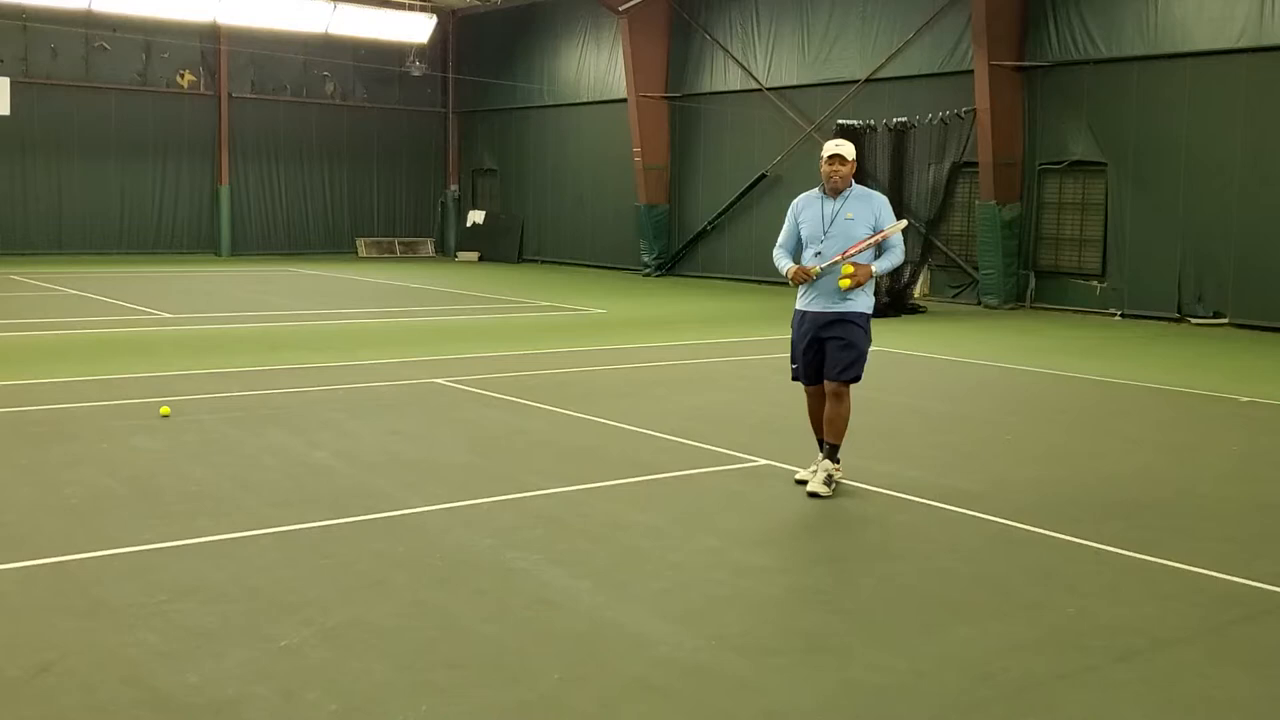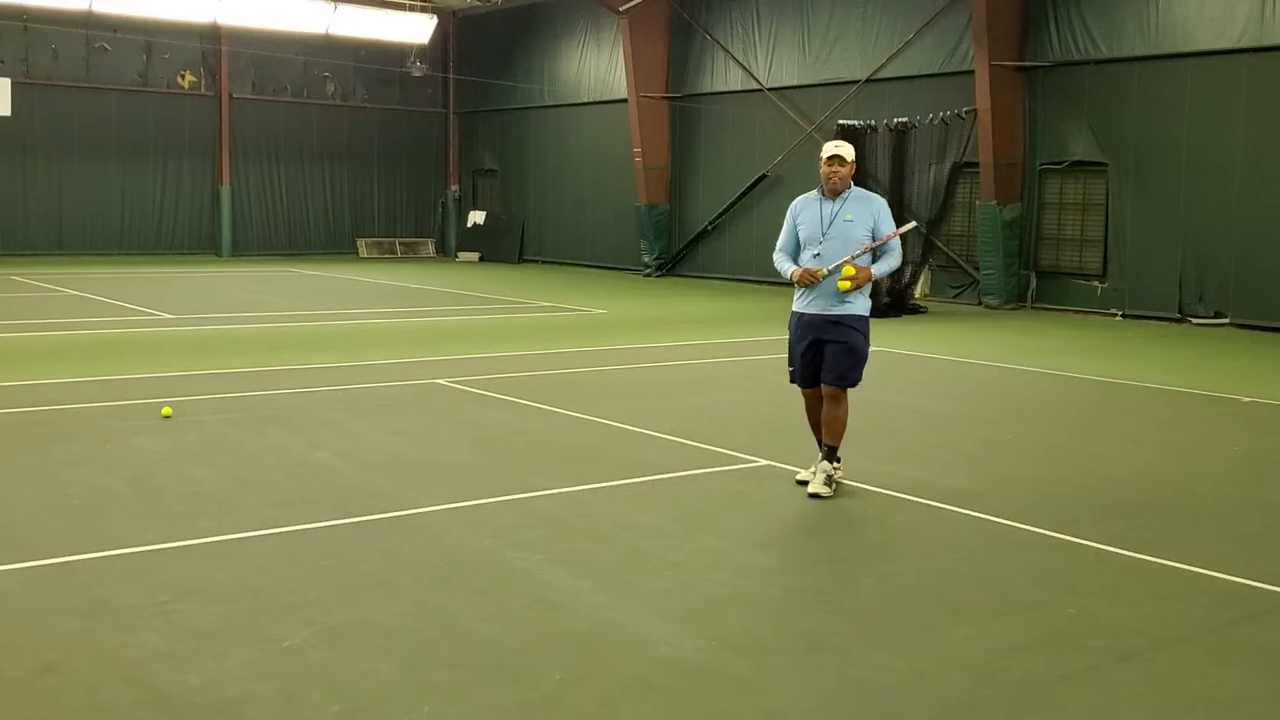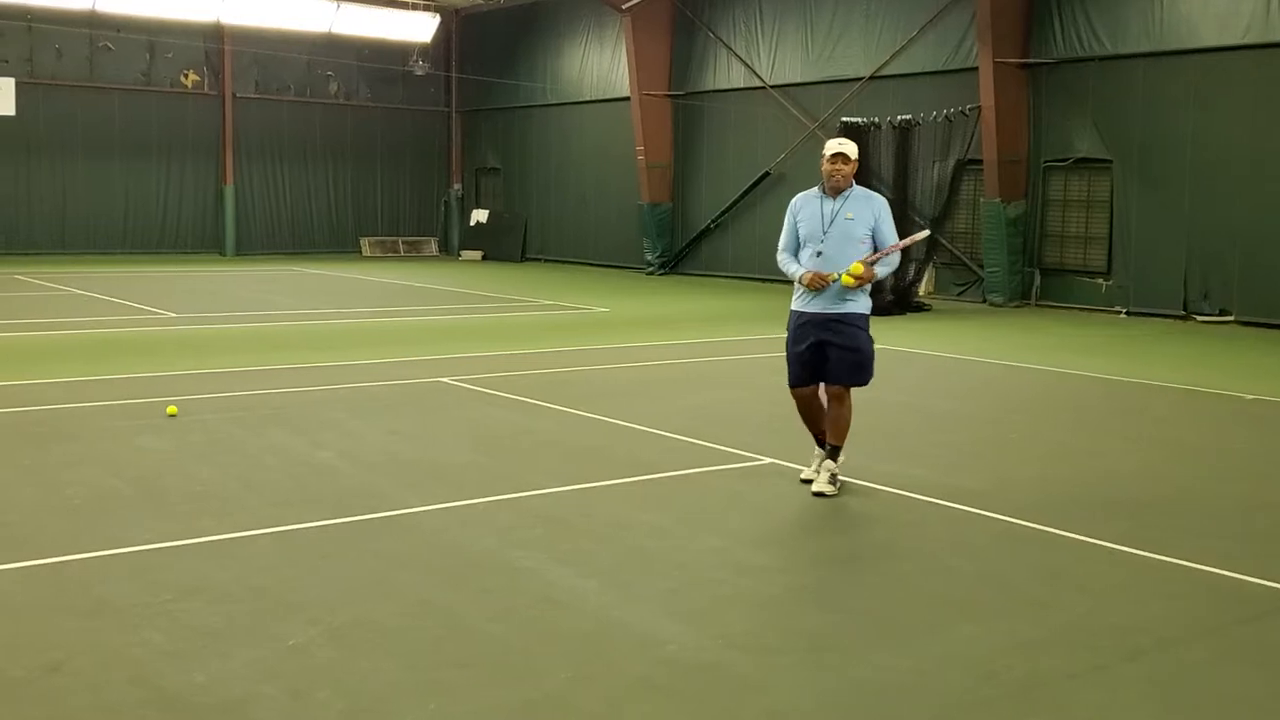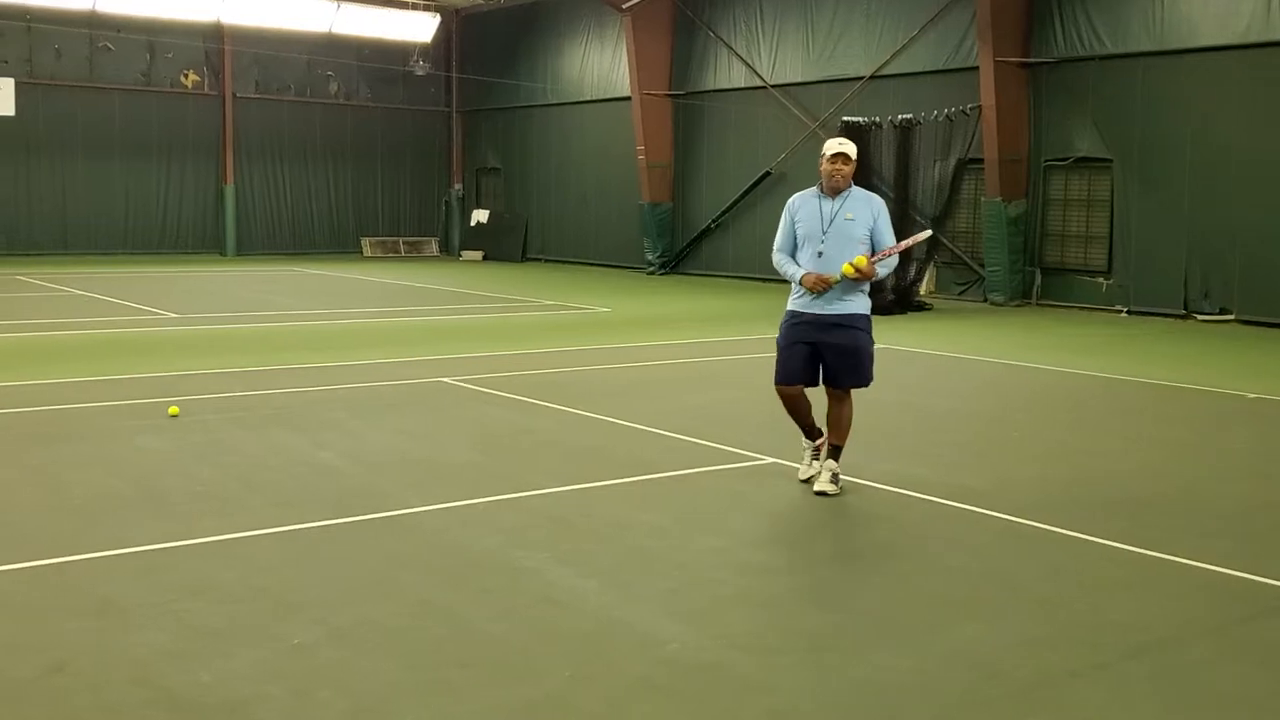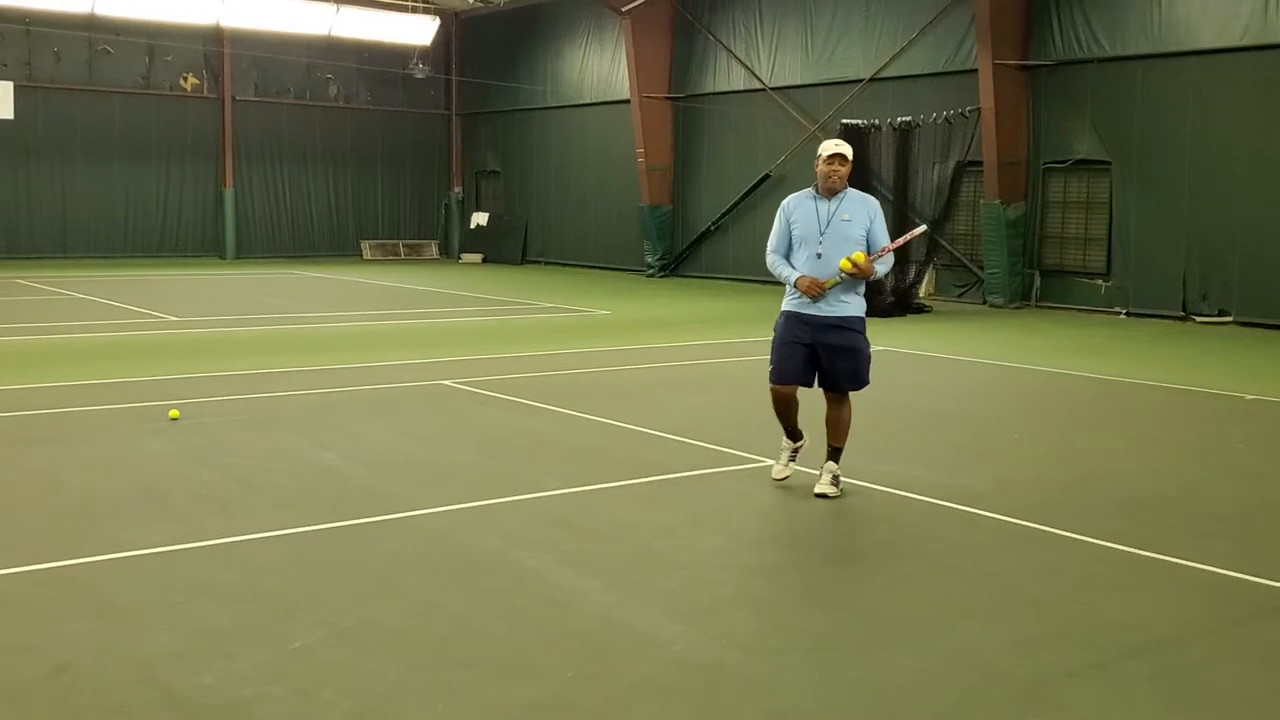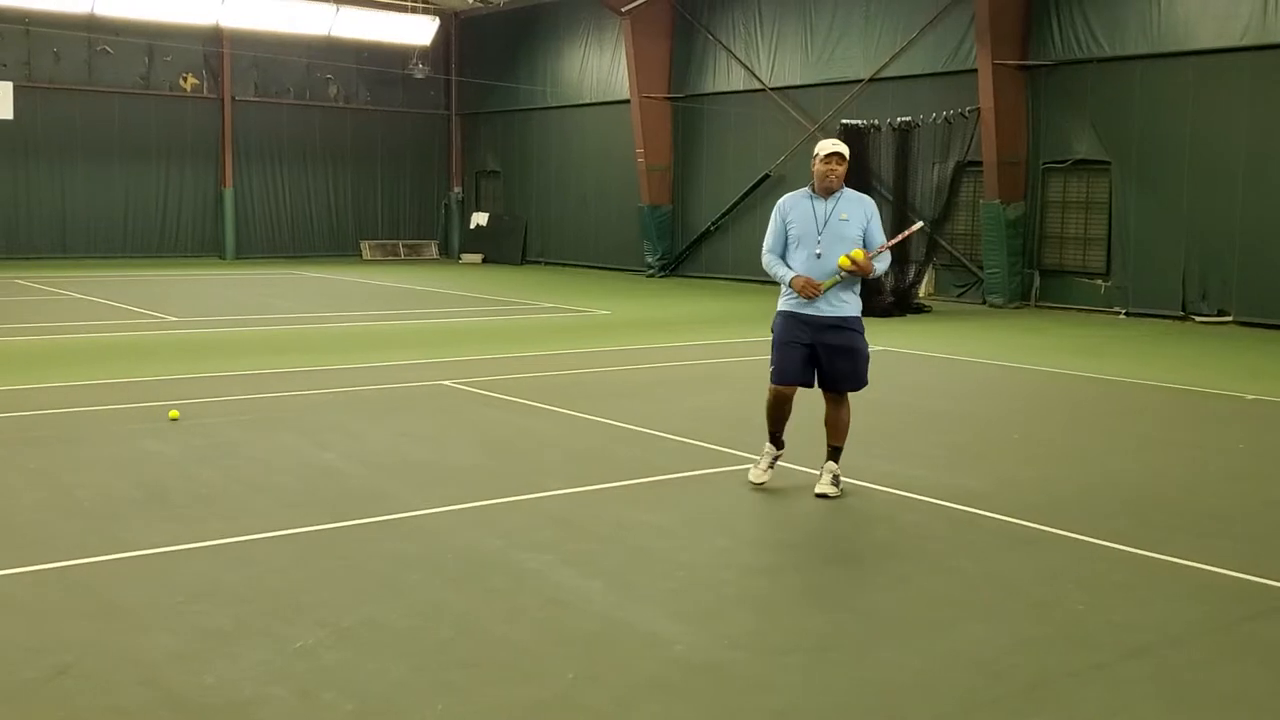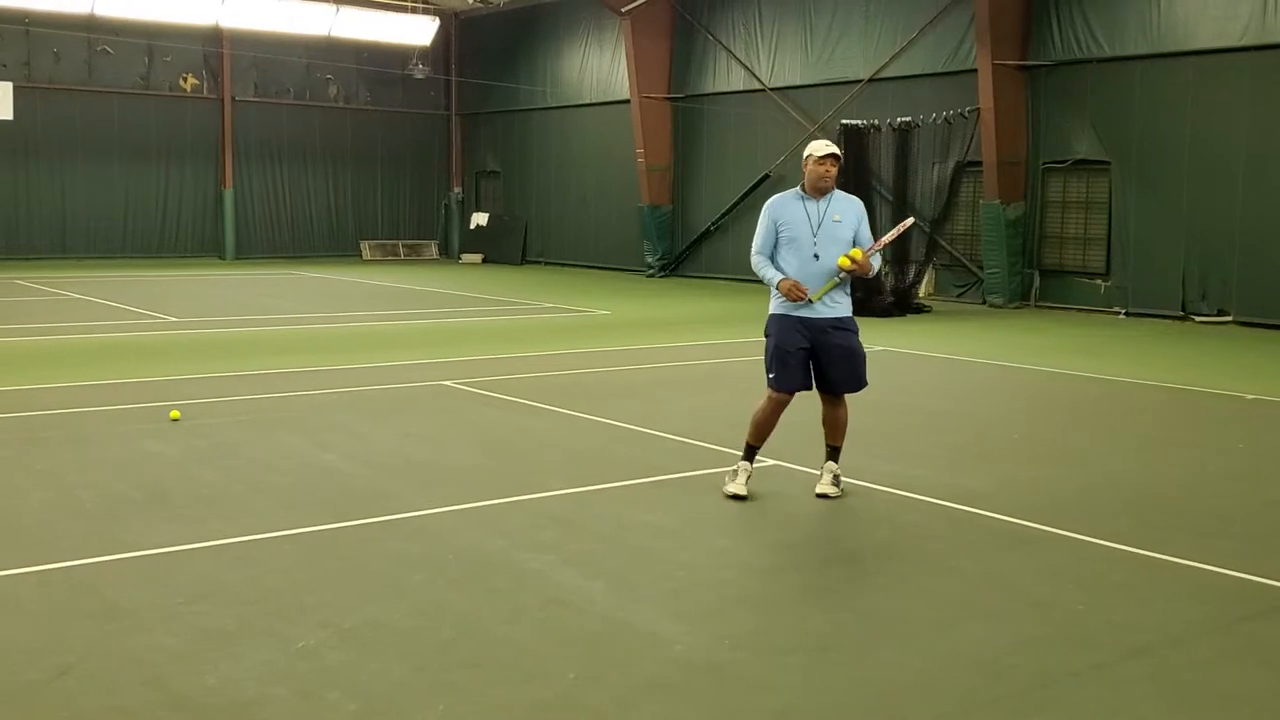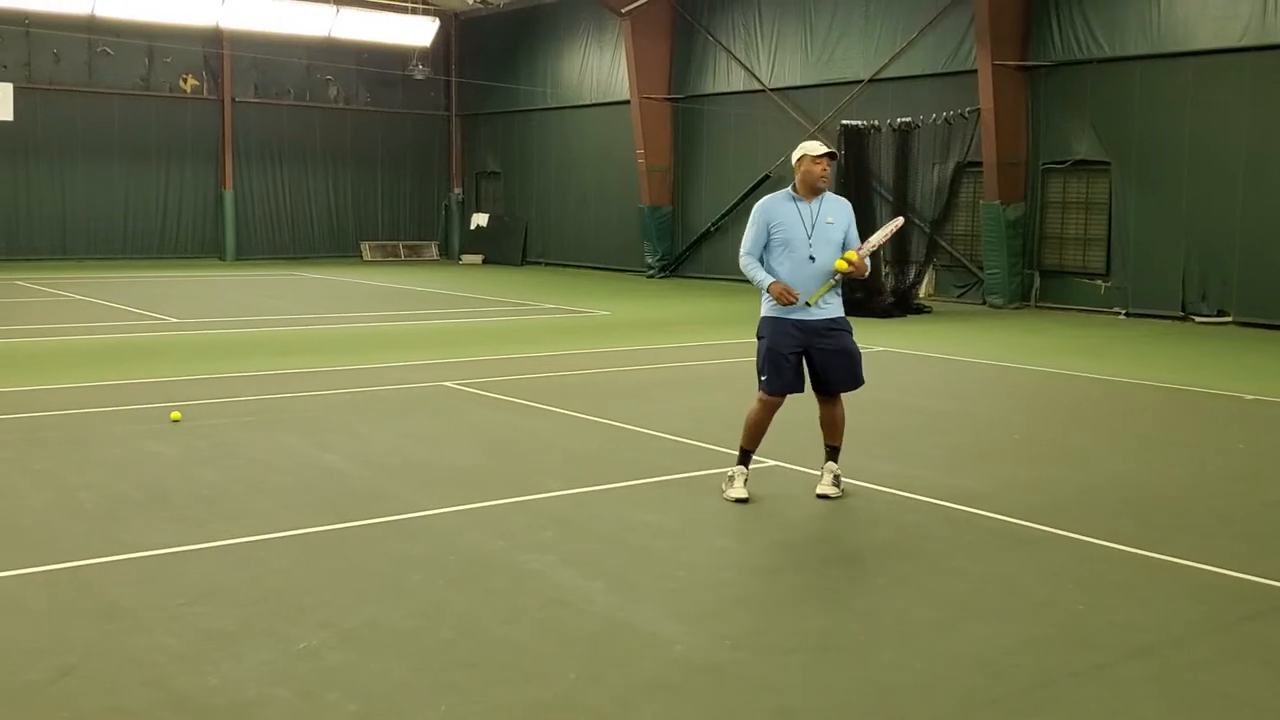
dt=0.1s
person 1, frame 1
left shoulder: (875, 202)
right shoulder: (802, 204)
left elbow: (896, 250)
right elbow: (781, 249)
left wrist: (870, 269)
right wrist: (789, 269)
left hip: (850, 312)
right hip: (808, 310)
left knee: (836, 387)
right knee: (812, 388)
left ankle: (828, 465)
right ankle: (827, 457)
person 1, frame 2
left shoulder: (873, 205)
right shoulder: (800, 206)
left elbow: (893, 254)
right elbow: (781, 252)
left wrist: (870, 272)
right wrist: (793, 272)
left hip: (847, 315)
right hip: (805, 312)
left knee: (834, 390)
right knee: (810, 390)
left ankle: (827, 465)
right ankle: (828, 458)
person 1, frame 3
left shoulder: (874, 204)
right shoulder: (800, 204)
left elbow: (892, 254)
right elbow: (784, 253)
left wrist: (874, 273)
right wrist: (801, 275)
left hip: (849, 314)
right hip: (804, 312)
left knee: (838, 391)
right knee: (802, 389)
left ankle: (830, 464)
right ankle: (825, 447)
person 1, frame 4
left shoulder: (872, 205)
right shoulder: (797, 204)
left elbow: (890, 255)
right elbow: (780, 254)
left wrist: (874, 271)
right wrist: (802, 276)
left hip: (849, 315)
right hip: (801, 312)
left knee: (839, 392)
right knee: (788, 387)
left ankle: (832, 464)
right ankle: (815, 440)
person 1, frame 5
left shoulder: (868, 206)
right shoulder: (792, 205)
left elbow: (886, 256)
right elbow: (774, 255)
left wrist: (873, 270)
right wrist: (797, 279)
left hip: (844, 317)
right hip: (797, 313)
left knee: (838, 394)
right knee: (781, 387)
left ankle: (832, 466)
right ankle: (794, 441)
person 1, frame 6
left shoulder: (864, 206)
right shoulder: (788, 204)
left elbow: (883, 254)
right elbow: (769, 255)
left wrist: (871, 267)
right wrist: (791, 279)
left hip: (842, 316)
right hip: (794, 313)
left knee: (836, 395)
right knee: (781, 389)
left ankle: (832, 466)
right ankle: (773, 448)
person 1, frame 7
left shoulder: (853, 207)
right shoulder: (777, 206)
left elbow: (870, 253)
right elbow: (758, 256)
left wrist: (869, 266)
right wrist: (779, 282)
left hip: (836, 317)
right hip: (788, 316)
left knee: (834, 395)
right knee: (779, 395)
left ankle: (831, 466)
right ankle: (745, 464)
person 1, frame 8
left shoulder: (842, 208)
right shoulder: (768, 207)
left elbow: (858, 254)
right elbow: (747, 257)
left wrist: (862, 267)
right wrist: (770, 284)
left hip: (828, 319)
right hip: (779, 319)
left knee: (830, 395)
right knee: (770, 397)
left ankle: (831, 466)
right ankle: (740, 468)
